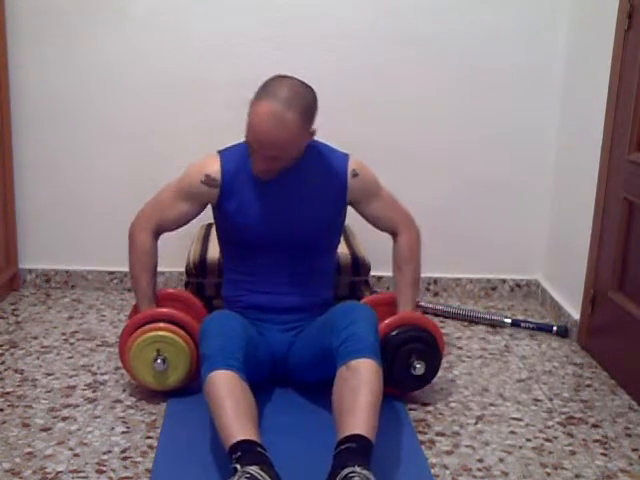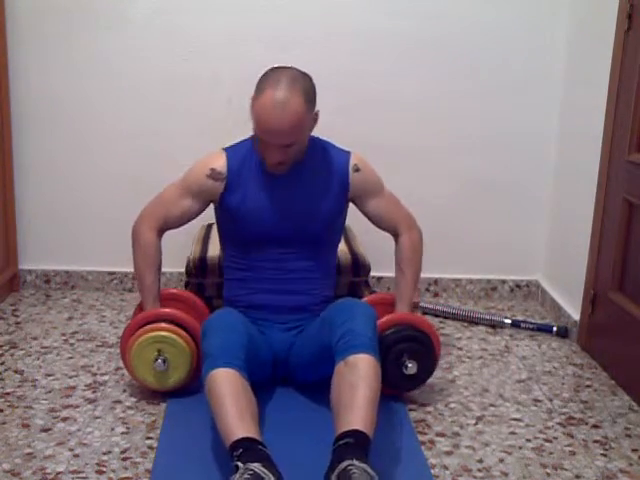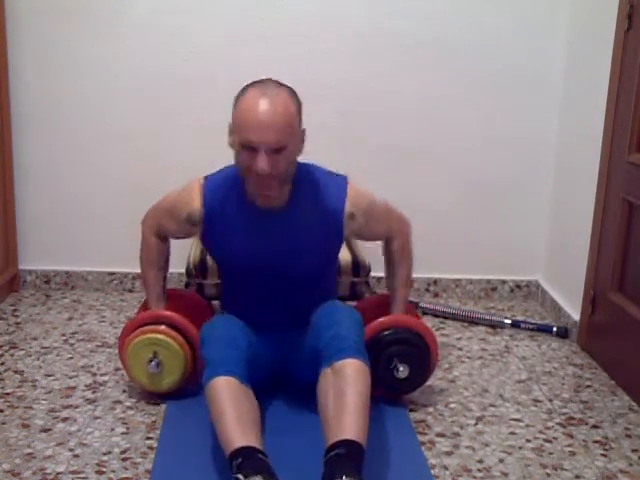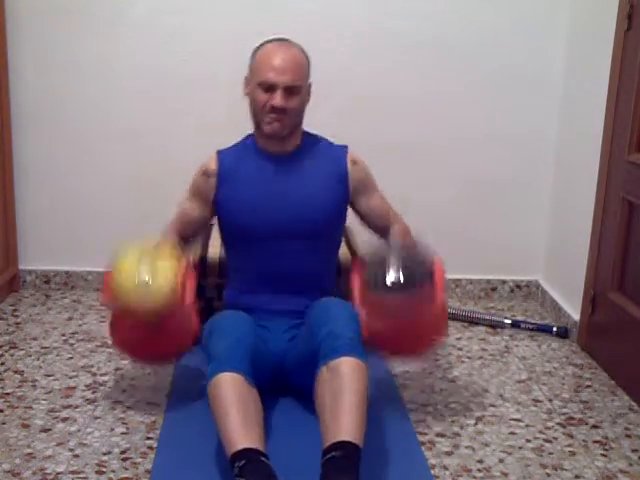
dt=0.4s
person 1, frame 1
left shoulder: (345, 173)
right shoulder: (217, 172)
left elbow: (405, 230)
right elbow: (144, 228)
left wrist: (405, 317)
right wrist: (148, 316)
left hip: (314, 334)
right hip: (247, 332)
left knee: (359, 318)
right knee: (219, 326)
person 1, frame 2
left shoulder: (346, 169)
right shoulder: (222, 169)
left elbow: (407, 231)
right elbow: (147, 226)
left wrist: (402, 318)
right wrist: (154, 315)
left hip: (314, 334)
right hip: (248, 331)
left knee: (356, 314)
right knee: (221, 326)
person 1, frame 3
left shoulder: (342, 202)
right shoulder: (202, 202)
left elbow: (399, 233)
right elbow: (152, 229)
left wrist: (397, 319)
right wrist: (157, 314)
left hip: (313, 341)
right hip: (246, 340)
left knee: (341, 318)
right knee: (220, 334)
person 1, frame 4
left shoulder: (343, 164)
right shoulder: (219, 169)
left elbow: (391, 226)
right elbow: (179, 232)
left hip: (314, 337)
right hip: (248, 330)
left knee: (335, 314)
right knee: (228, 330)
